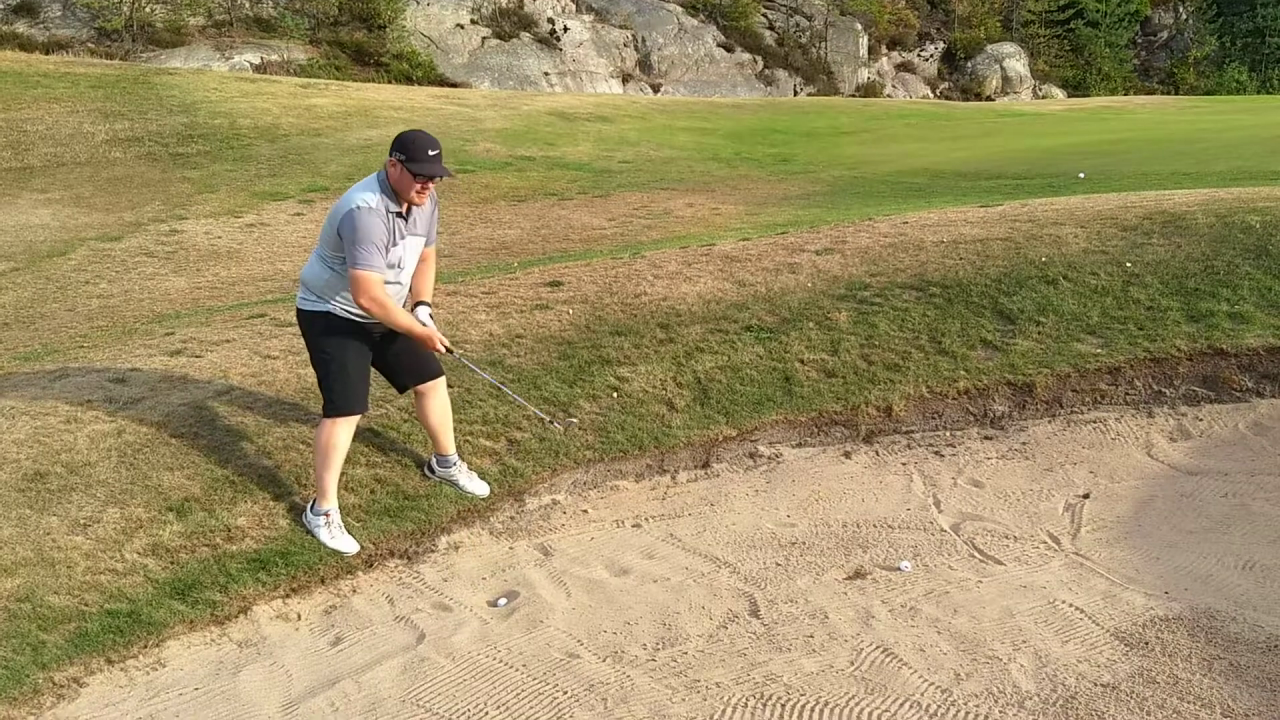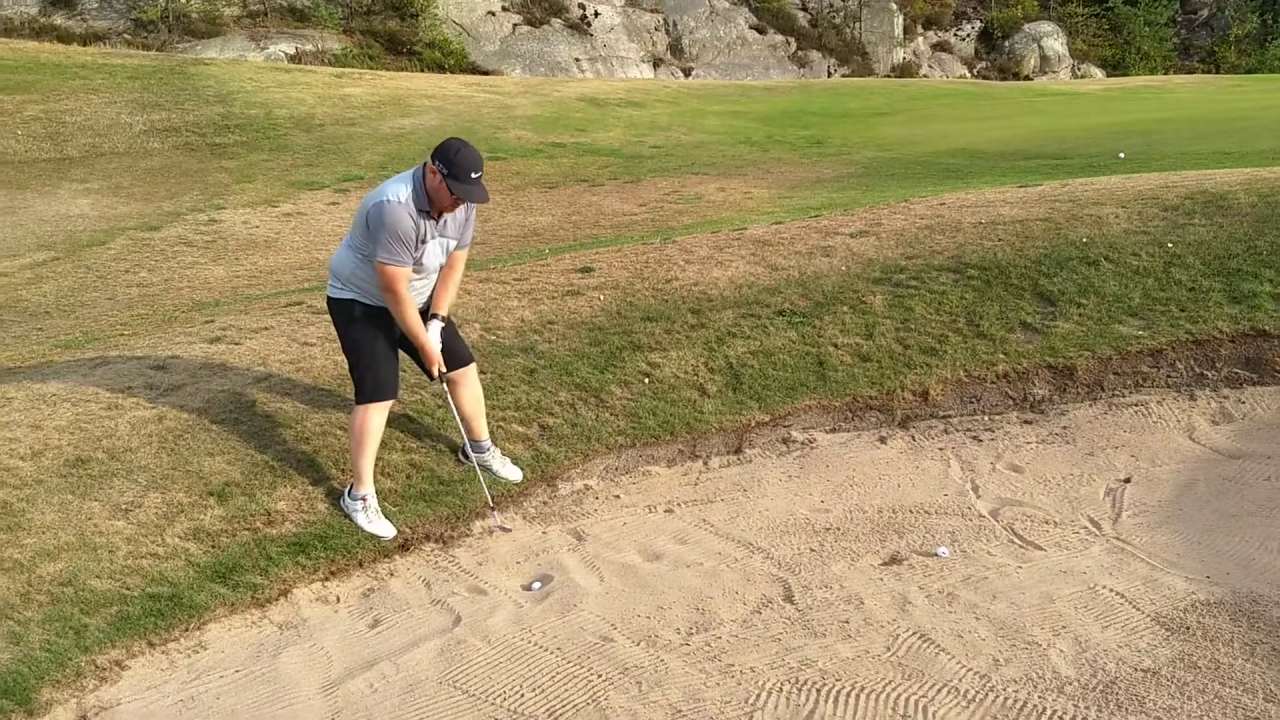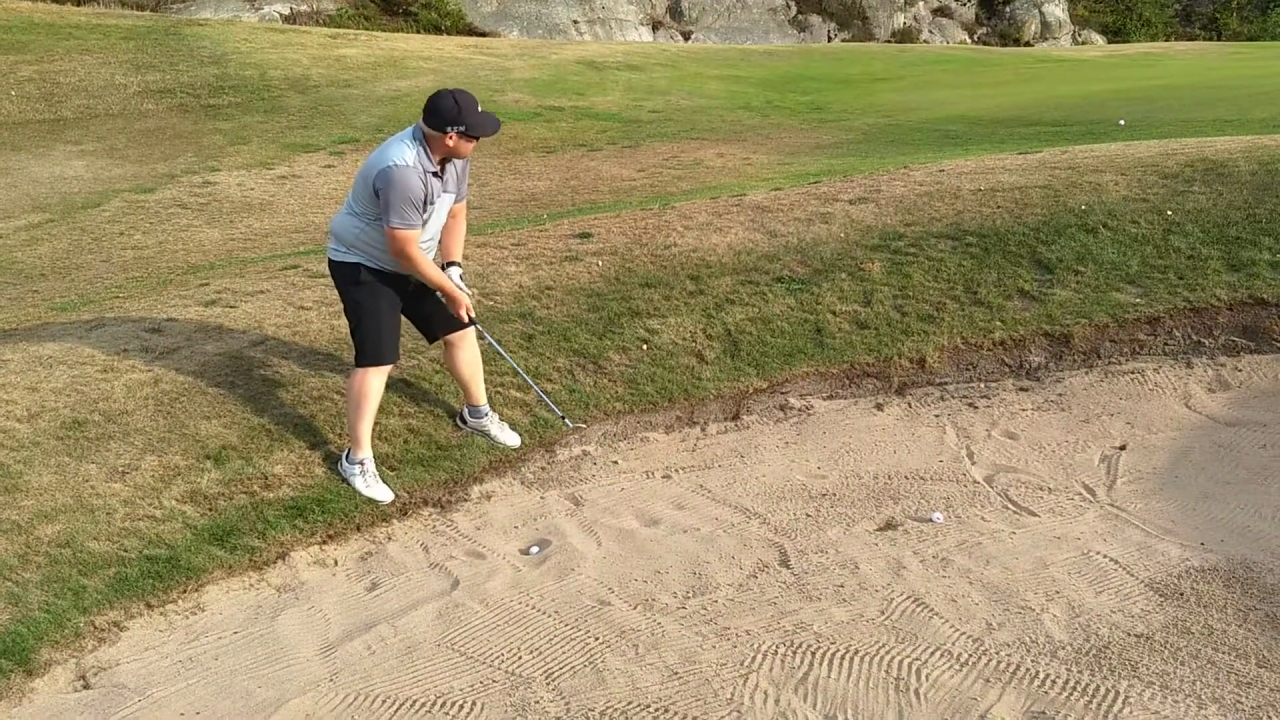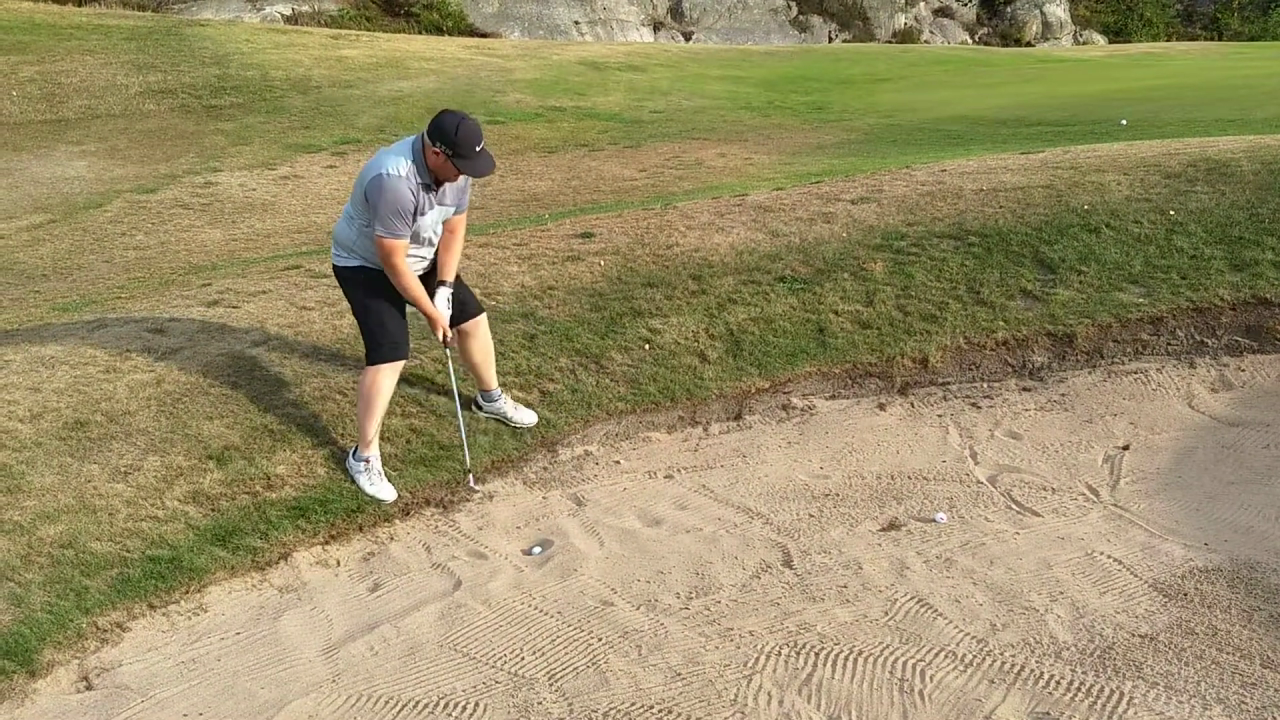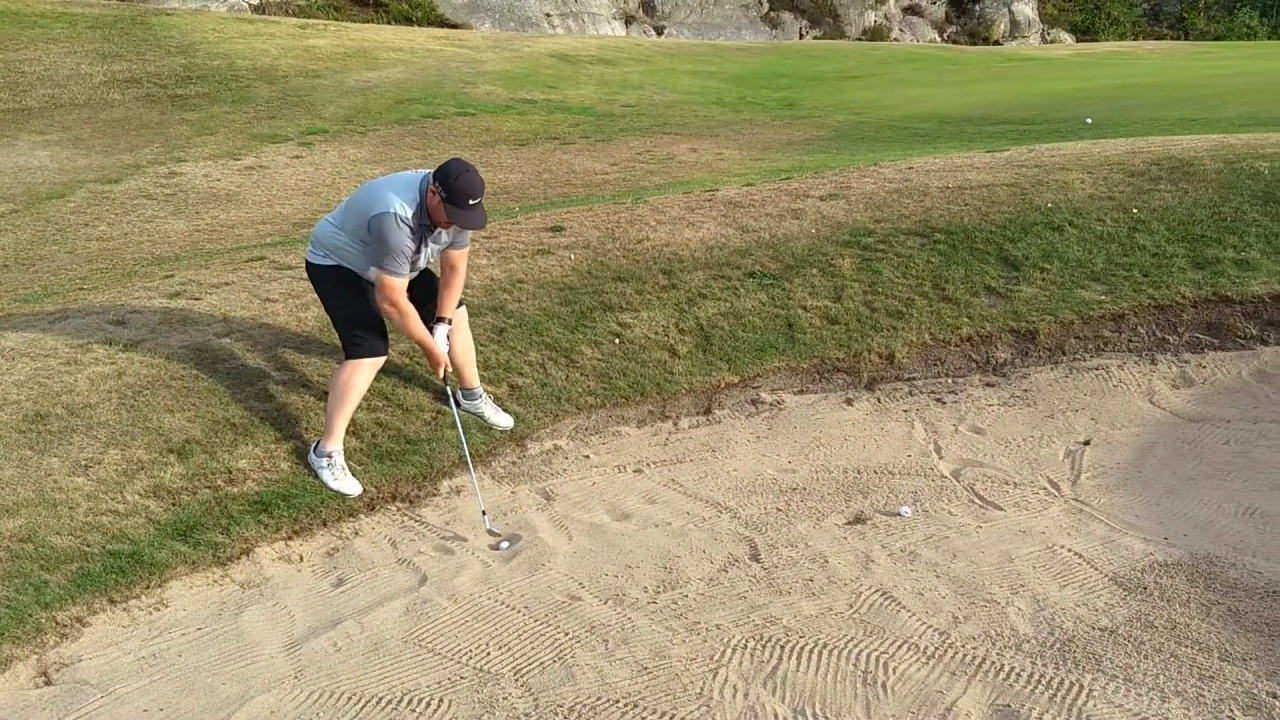
dt=1s
person 1, frame 1
left shoulder: (424, 199)
right shoulder: (366, 212)
left elbow: (425, 257)
right elbow: (367, 296)
left wrist: (423, 310)
right wrist: (420, 332)
left hip: (385, 314)
right hip: (333, 314)
left knee: (431, 379)
right knee: (345, 409)
left ankle: (445, 462)
right ankle: (322, 511)
person 1, frame 2
left shoulder: (462, 202)
right shoulder: (395, 208)
left elbow: (454, 265)
right elbow: (393, 290)
left wrist: (437, 322)
right wrist: (424, 347)
left hip: (417, 301)
right hip: (362, 301)
left knee: (463, 368)
right knee: (377, 396)
left ankle: (480, 448)
right ankle: (360, 495)
person 1, frame 3
left shoulder: (452, 156)
right shoulder: (402, 170)
left elbow: (455, 213)
right elbow: (405, 251)
left wrist: (453, 269)
right wrist: (450, 291)
left hip: (412, 262)
right hip: (364, 266)
left knee: (460, 330)
right knee: (376, 360)
left ankle: (477, 413)
right ankle: (357, 460)
person 1, frame 4
left shoulder: (455, 167)
right shoulder: (394, 180)
left elbow: (453, 229)
right elbow: (391, 260)
left wrist: (444, 288)
right wrist: (430, 312)
left hip: (422, 261)
right hip: (367, 265)
left knee: (473, 319)
right knee: (388, 357)
left ankle: (492, 398)
right ankle: (363, 457)
person 1, frame 5
left shoulder: (454, 204)
right shoulder: (395, 217)
left elbow: (455, 267)
right elbow: (391, 301)
left wrist: (441, 325)
right wrist: (431, 347)
left hip: (397, 267)
right hip: (337, 265)
left knee: (455, 312)
right knee: (369, 353)
left ankle: (472, 395)
right ankle: (327, 452)
